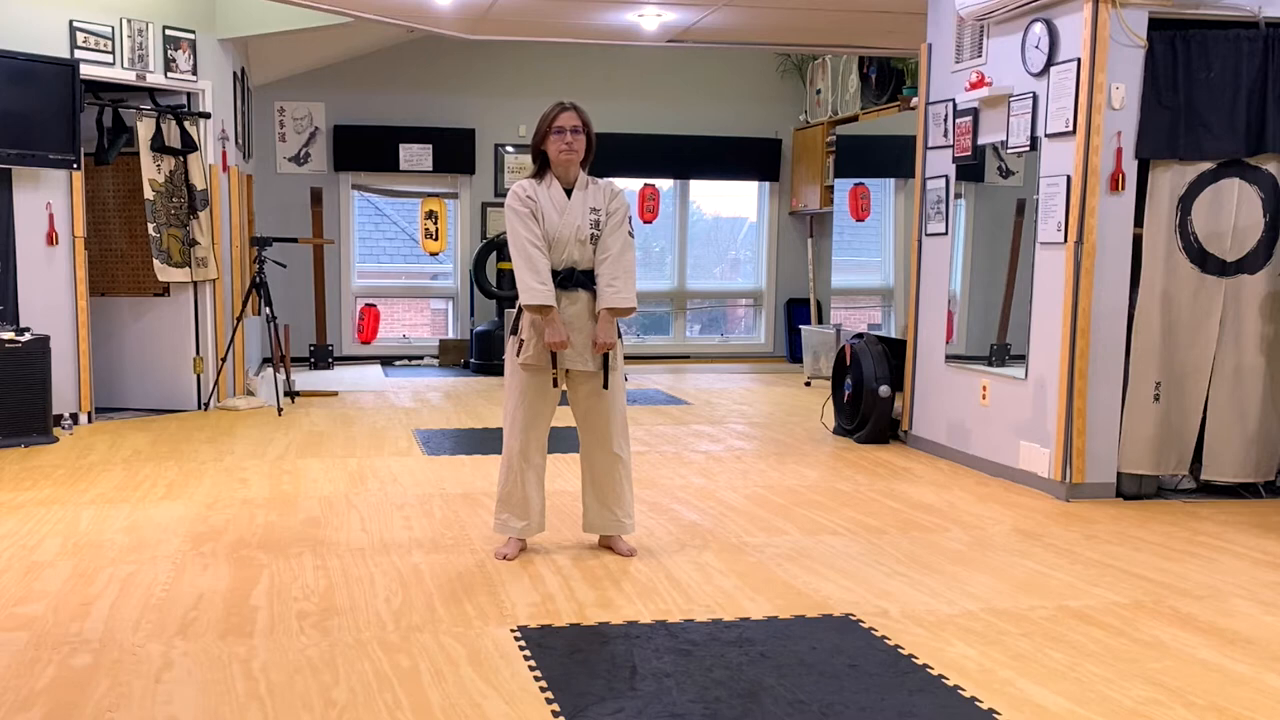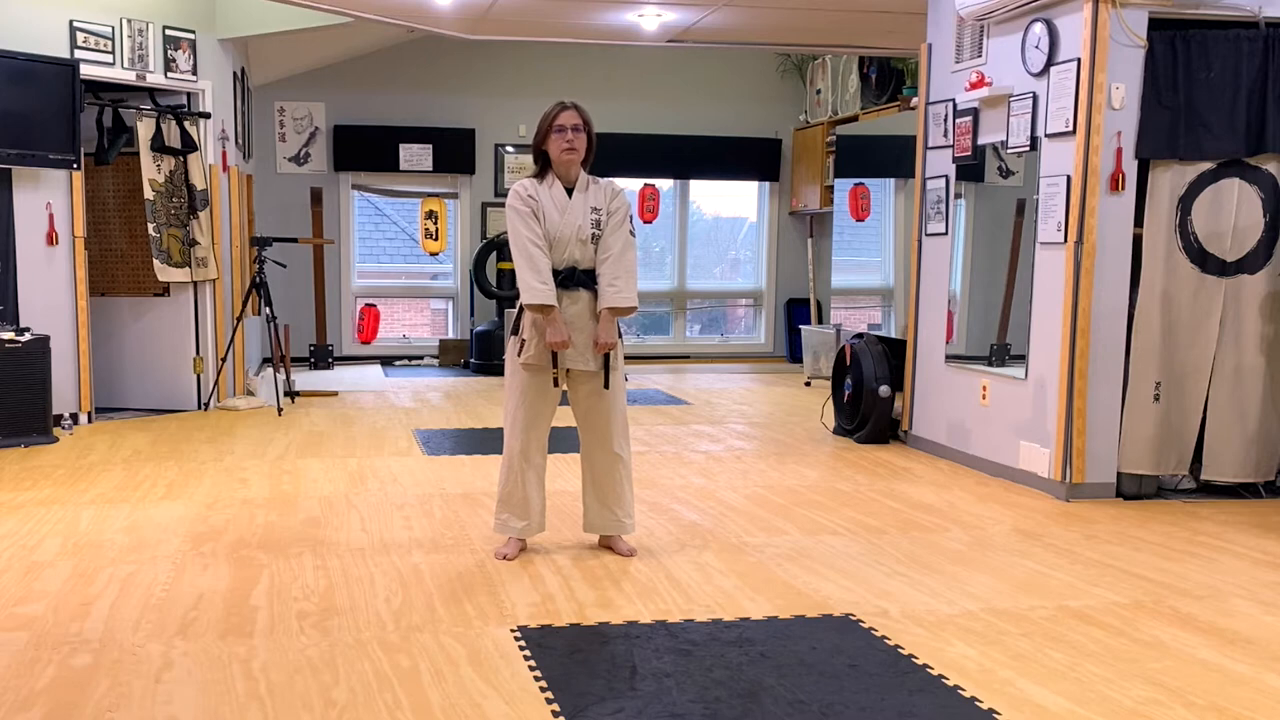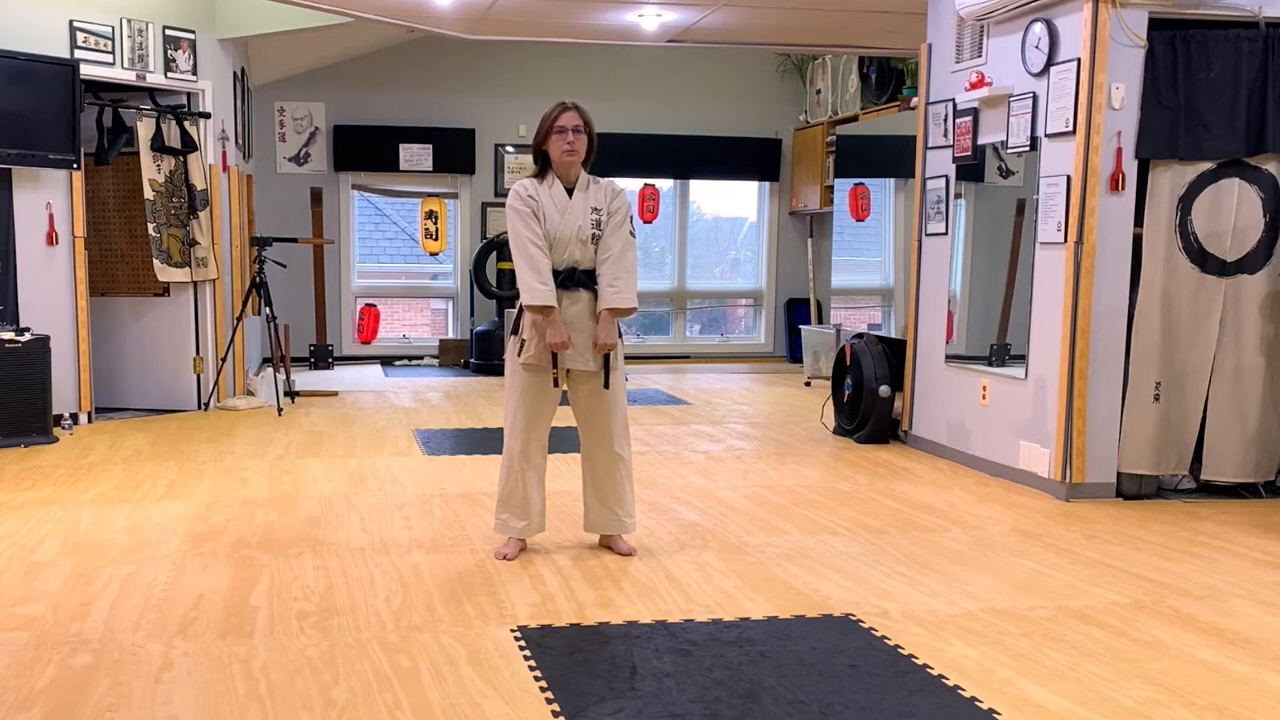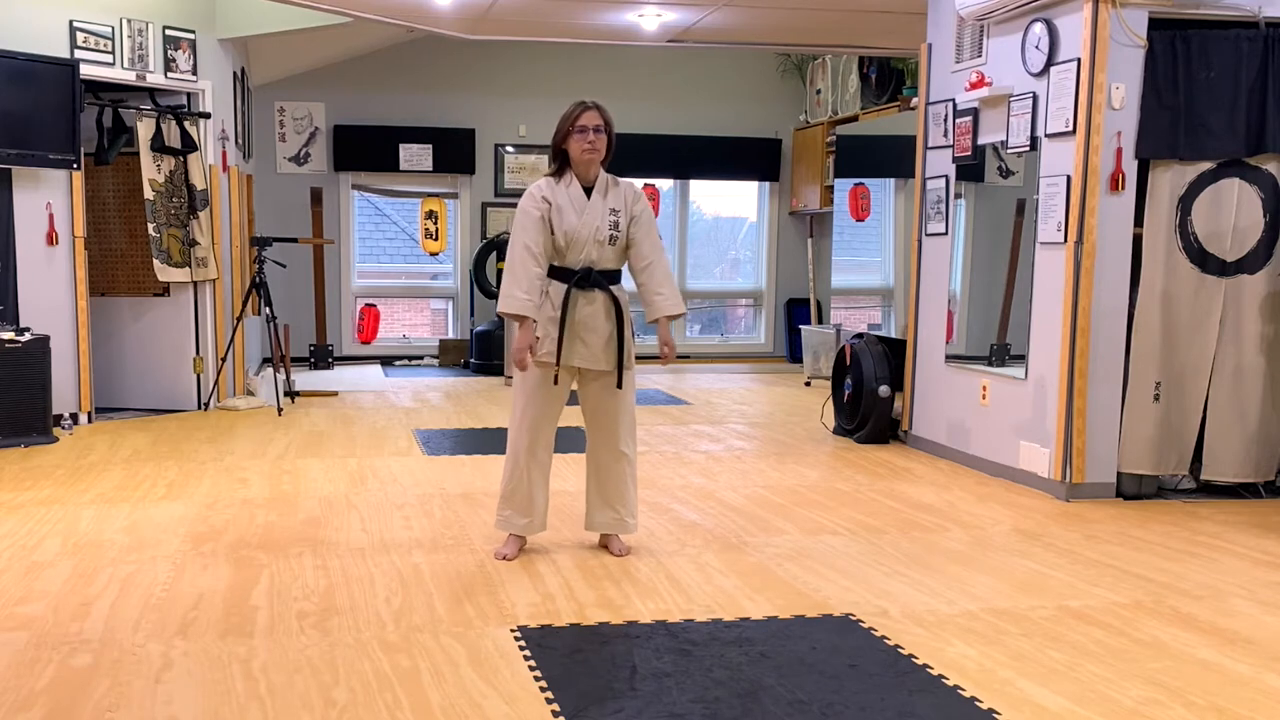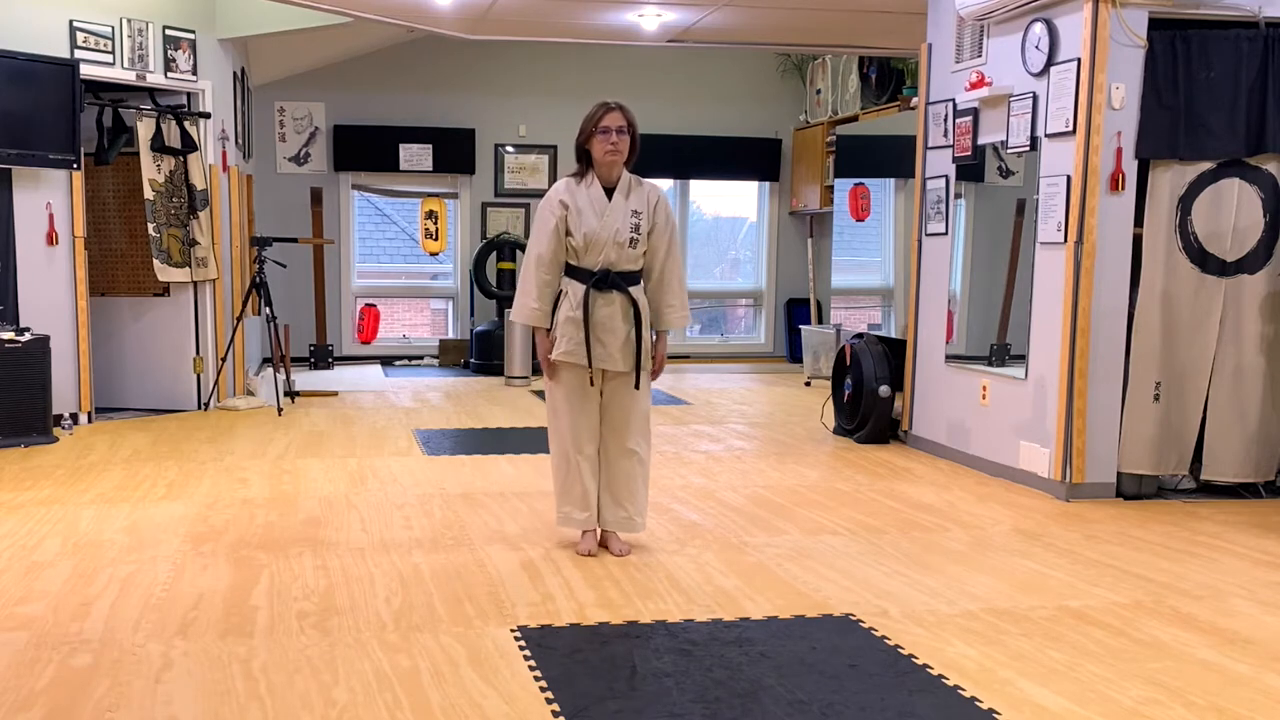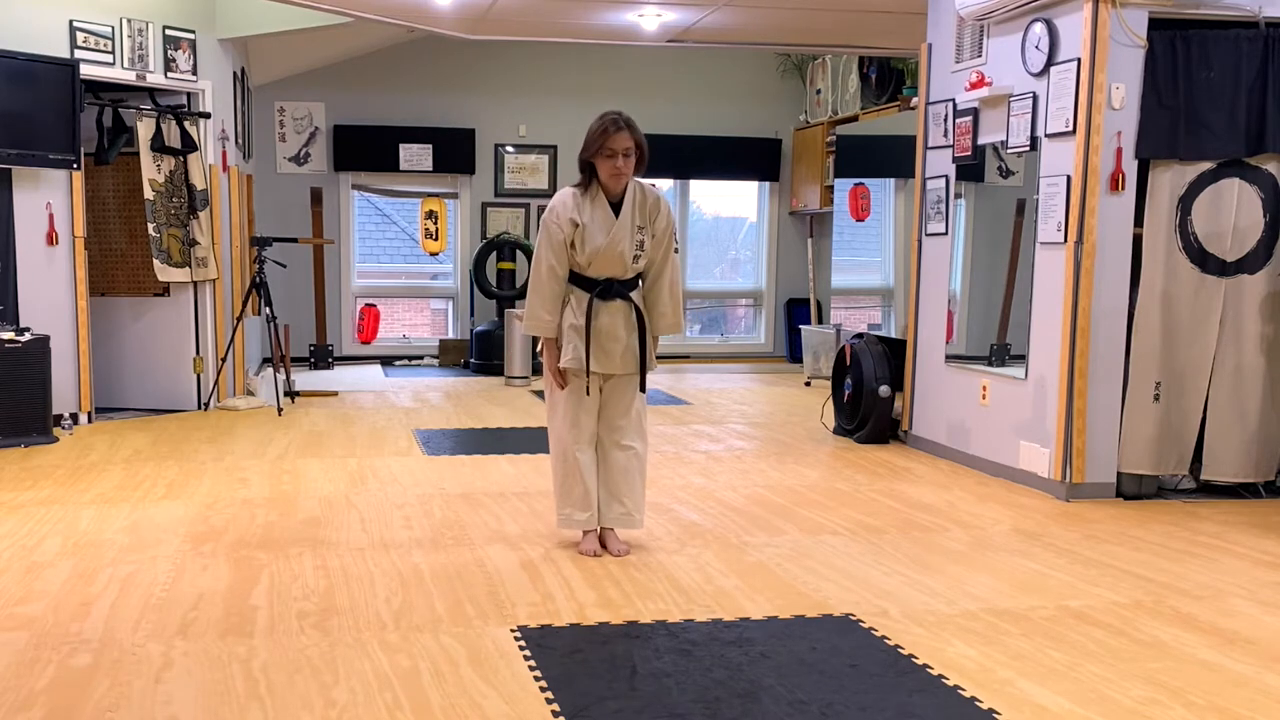
dt=0.5s
person 1, frame 1
left shoulder: (609, 197)
right shoulder: (524, 195)
left elbow: (615, 261)
right elbow: (530, 261)
left wrist: (606, 321)
right wrist: (551, 321)
left hip: (595, 318)
right hip: (538, 320)
left knee: (606, 430)
right knee: (525, 431)
left ankle: (609, 527)
right ankle: (518, 529)
person 1, frame 2
left shoulder: (610, 196)
right shoulder: (525, 194)
left elbow: (616, 261)
right elbow: (532, 261)
left wrist: (607, 321)
right wrist: (552, 321)
left hip: (595, 318)
right hip: (539, 319)
left knee: (606, 430)
right knee: (525, 431)
left ankle: (609, 527)
right ankle: (518, 529)
person 1, frame 3
left shoulder: (610, 196)
right shoulder: (525, 194)
left elbow: (616, 261)
right elbow: (531, 261)
left wrist: (607, 322)
right wrist: (552, 322)
left hip: (595, 319)
right hip: (540, 320)
left knee: (607, 431)
right knee: (525, 431)
left ankle: (610, 528)
right ankle: (518, 529)
person 1, frame 4
left shoulder: (629, 196)
right shoulder: (541, 194)
left elbow: (650, 260)
right elbow: (525, 261)
left wrist: (664, 324)
right wrist: (524, 326)
left hip: (608, 319)
right hip: (551, 317)
left knee: (614, 432)
right knee: (530, 429)
left ankle: (609, 526)
right ankle: (519, 528)
person 1, frame 5
left shoulder: (651, 199)
right shoulder: (563, 195)
left elbow: (664, 269)
right elbow: (542, 266)
left wrist: (662, 335)
right wrist: (541, 332)
left hip: (628, 320)
right hip: (574, 319)
left knee: (627, 432)
right knee: (575, 430)
left ankle: (612, 525)
right ankle: (585, 523)
person 1, frame 6
left shoulder: (654, 206)
right shoulder: (566, 206)
left elbow: (661, 275)
right elbow: (549, 277)
left wrist: (653, 337)
right wrist: (550, 341)
left hip: (627, 325)
right hip: (577, 324)
left knee: (624, 431)
right knee: (574, 430)
left ankle: (610, 524)
right ankle: (586, 524)
